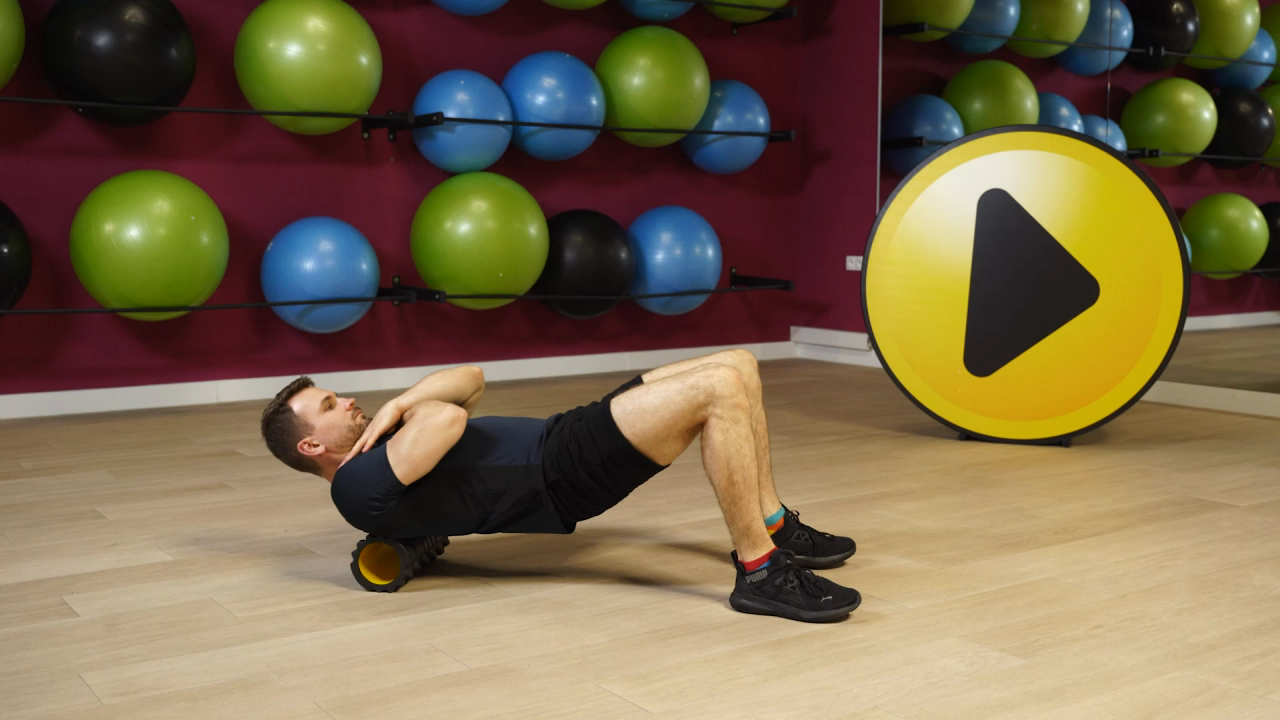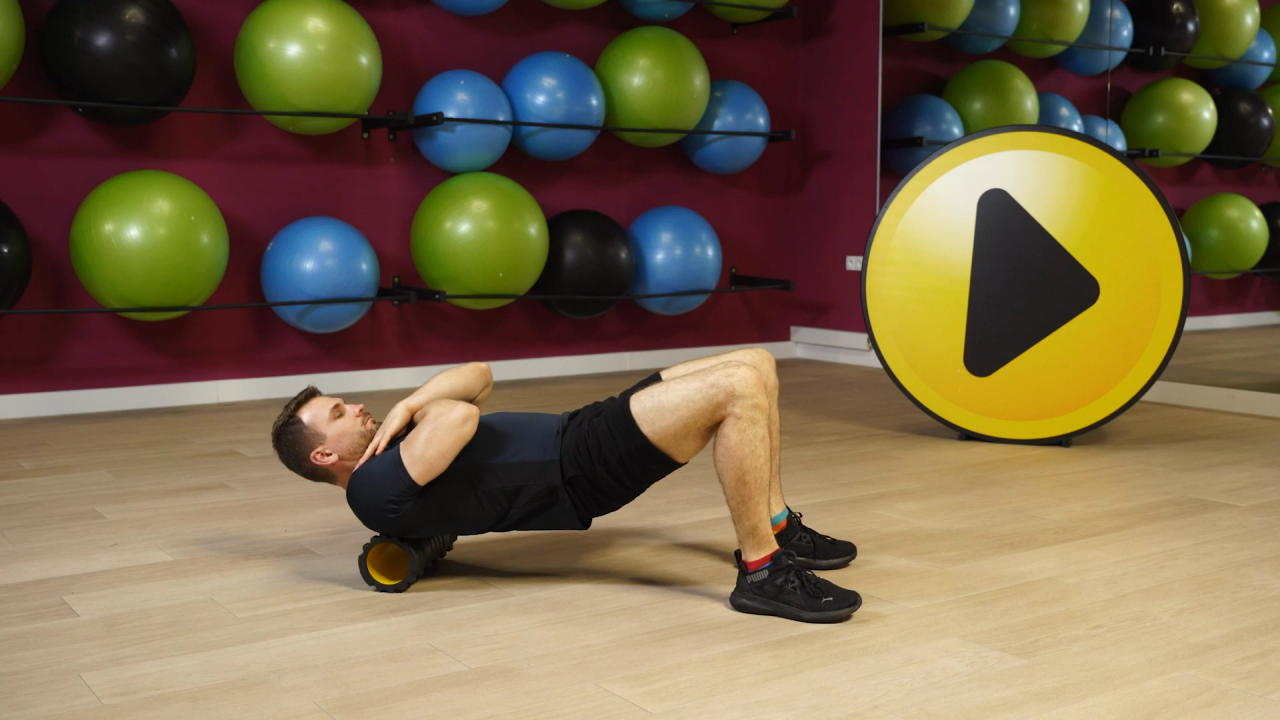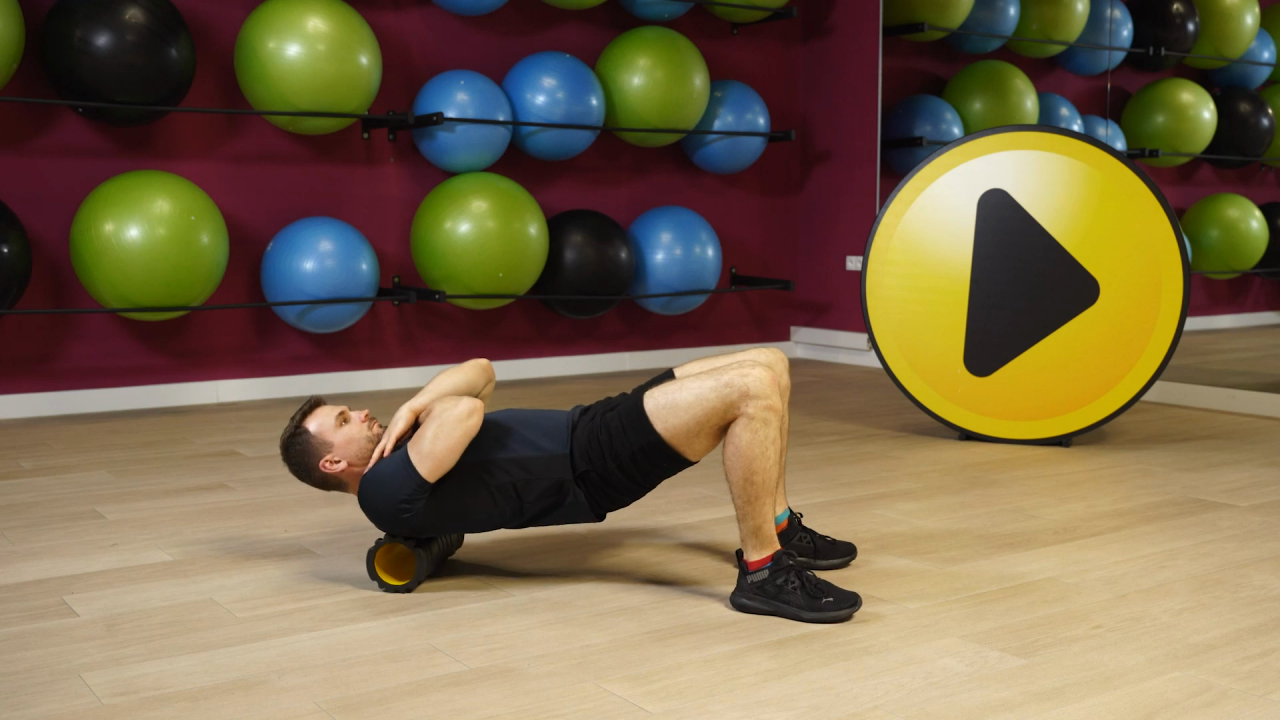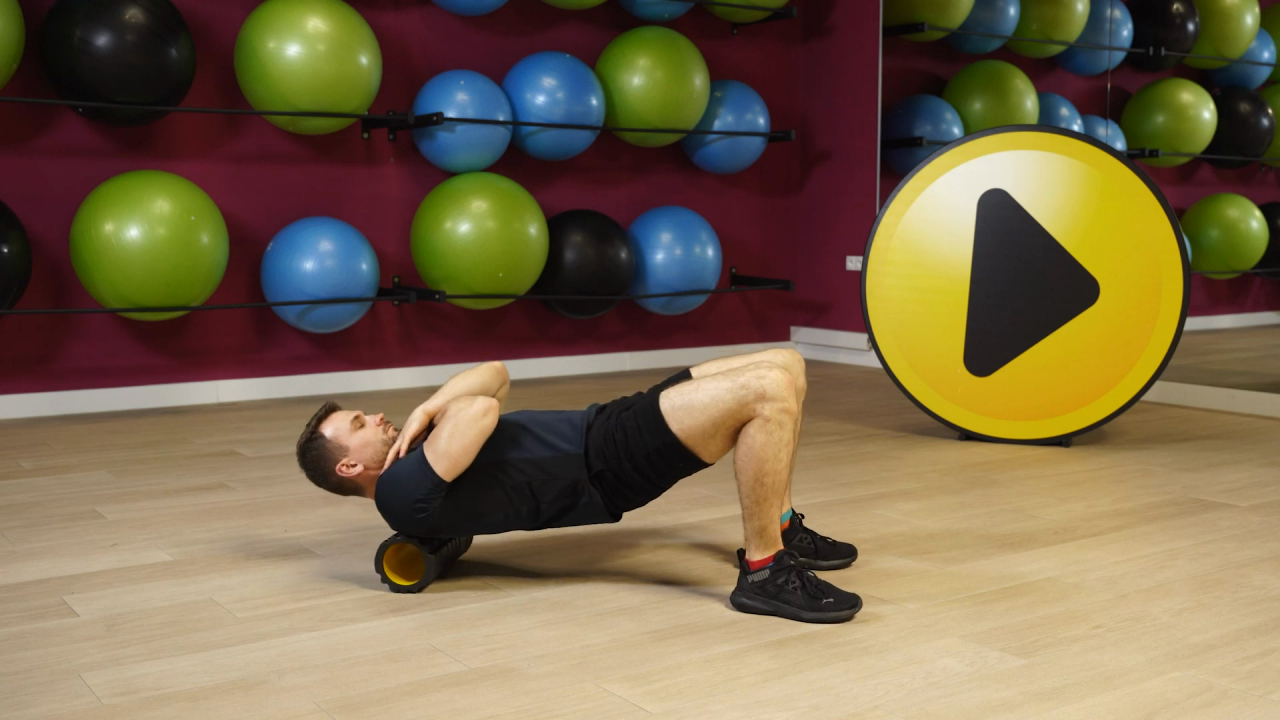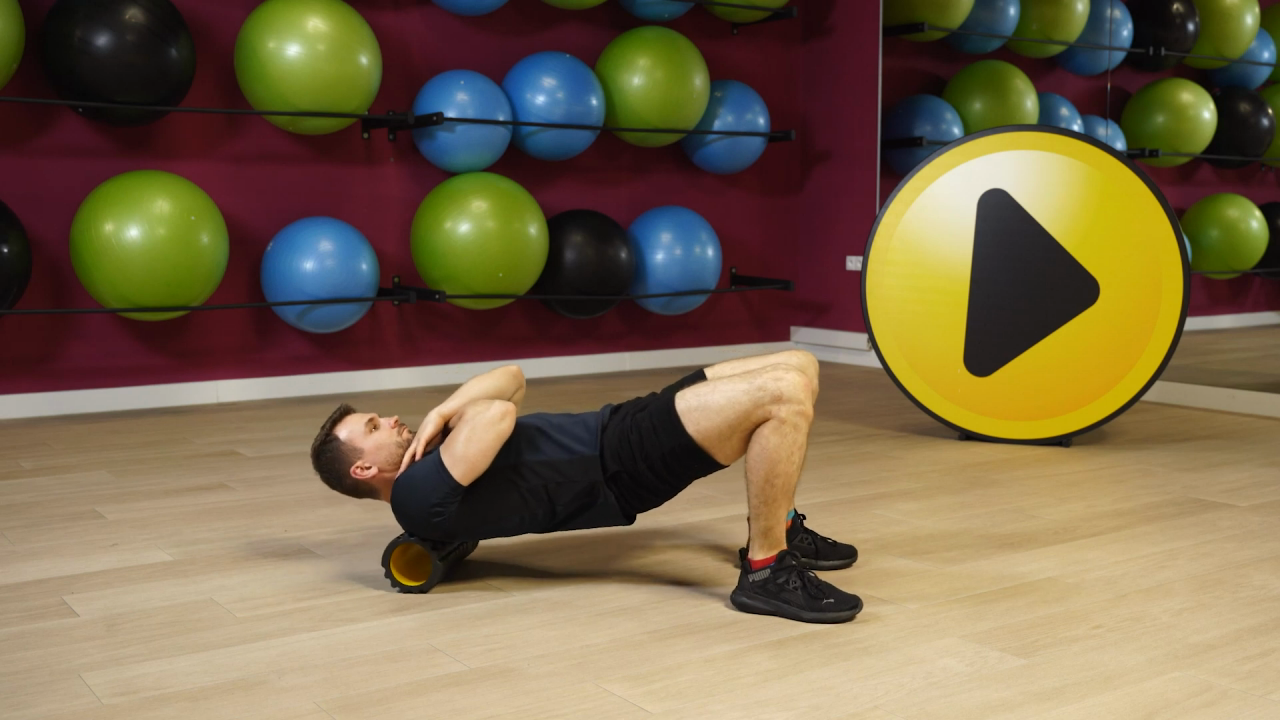
dt=0.3s
person 1, frame 1
left shoulder: (387, 443)
right shoulder: (359, 487)
left elbow: (471, 379)
right elbow: (448, 421)
left wrist: (397, 404)
right wrist: (409, 408)
left hip: (564, 441)
right hip: (562, 475)
left knee: (736, 368)
right knee: (720, 390)
left ankle: (775, 526)
right ankle: (762, 570)
person 1, frame 2
left shoulder: (397, 448)
right shoulder: (375, 490)
left elbow: (479, 375)
right elbow: (461, 417)
left wrist: (408, 406)
right wrist: (420, 409)
left hip: (579, 434)
right hip: (579, 471)
left knee: (756, 364)
right knee: (739, 389)
left ankle: (777, 527)
right ankle: (762, 571)
person 1, frame 3
left shoulder: (405, 450)
right shoulder: (389, 492)
left elbow: (479, 372)
right elbow: (465, 411)
left wrist: (413, 406)
right wrist: (424, 409)
left hip: (592, 432)
right hip: (591, 466)
left knee: (768, 364)
right knee: (754, 390)
left ankle: (779, 529)
right ankle: (763, 572)
person 1, frame 4
left shoulder: (419, 451)
right shoulder: (403, 492)
left elbow: (494, 373)
right elbow: (481, 409)
left wrist: (428, 409)
right wrist: (434, 411)
left hip: (606, 428)
right hip: (606, 465)
left knee: (785, 365)
right knee: (770, 392)
left ankle: (780, 529)
right ankle: (764, 571)
person 1, frame 5
left shoulder: (434, 454)
right shoulder: (421, 496)
left elbow: (511, 378)
right elbow: (498, 414)
left wrist: (441, 413)
right wrist: (451, 414)
left hip: (621, 430)
right hip: (620, 466)
left knee: (797, 368)
right knee: (784, 394)
left ankle: (781, 530)
right ankle: (766, 571)
